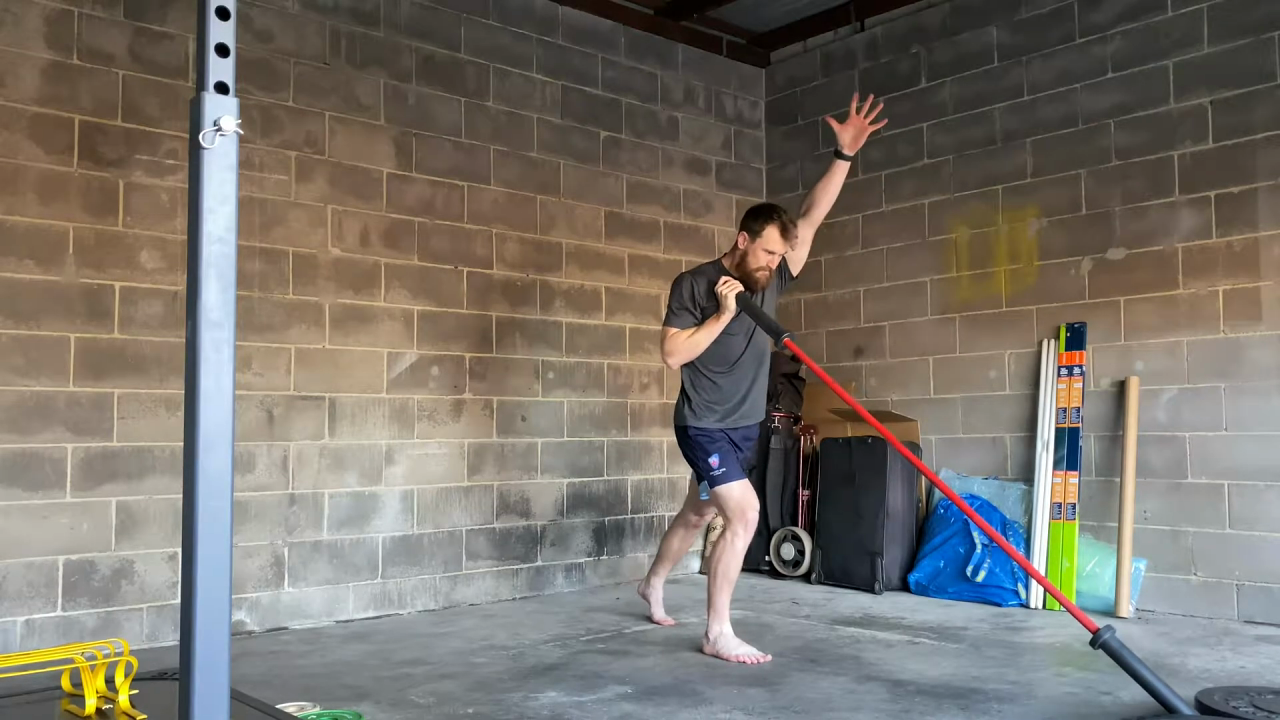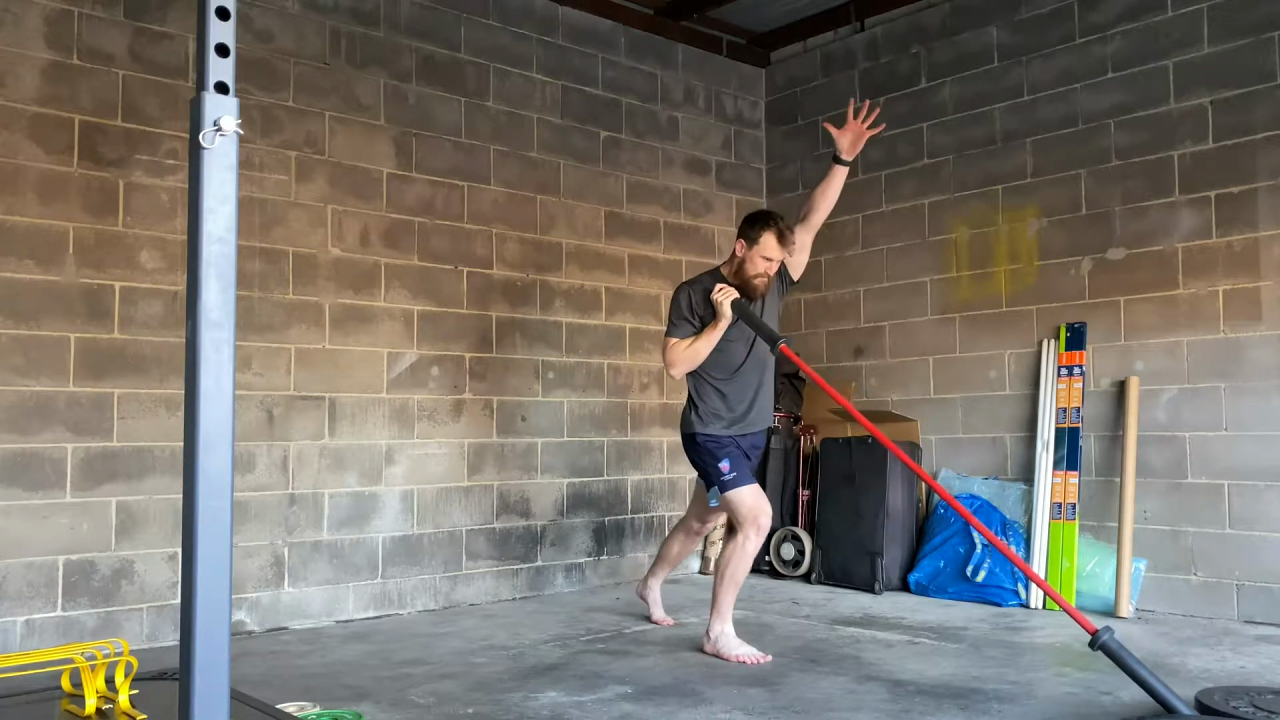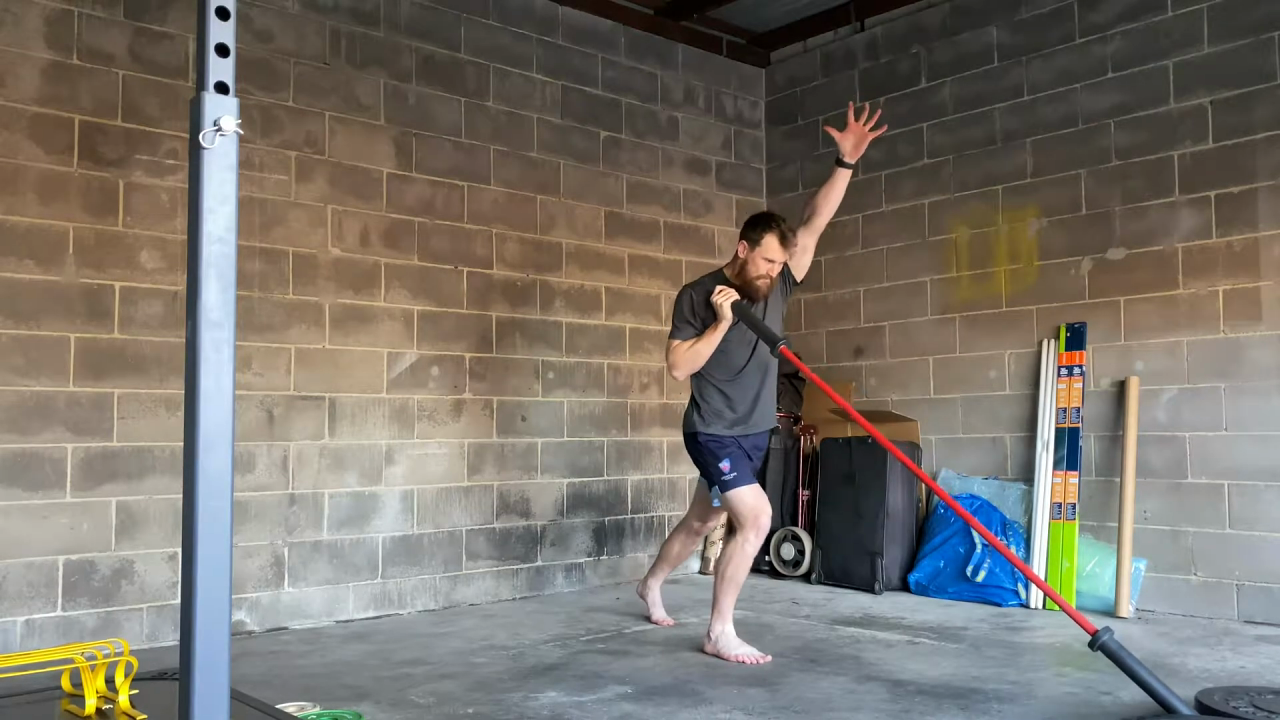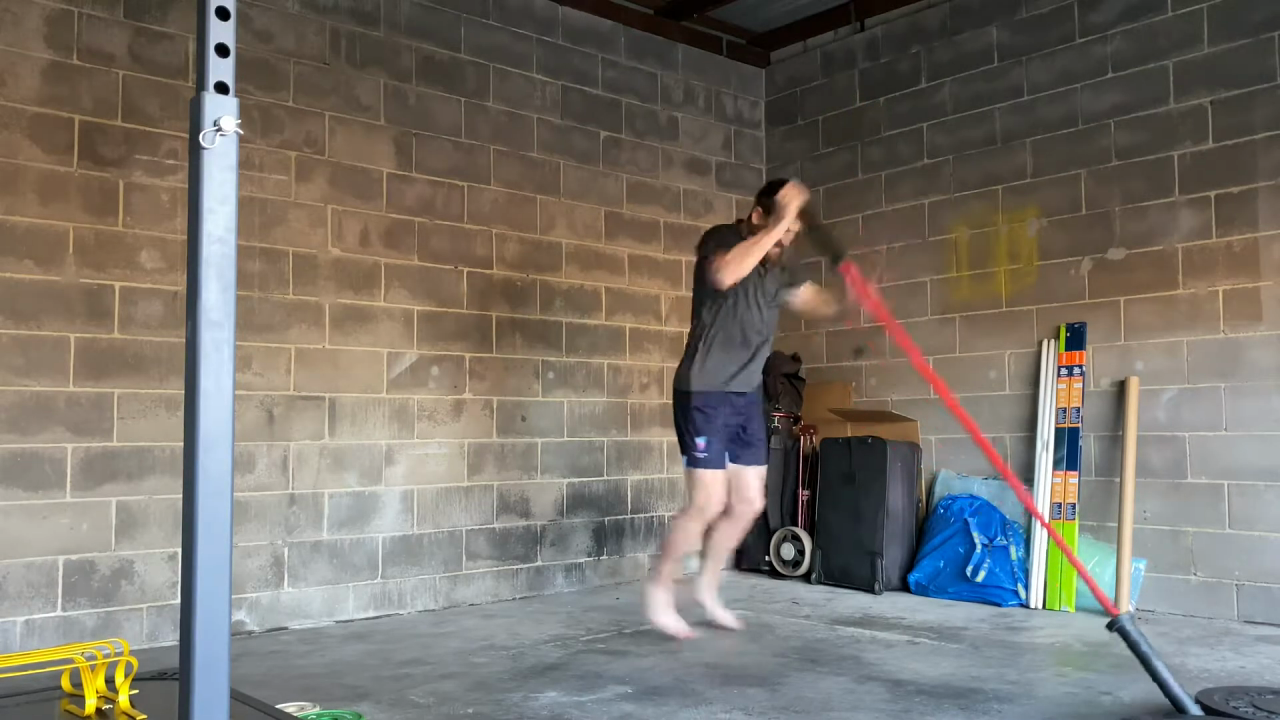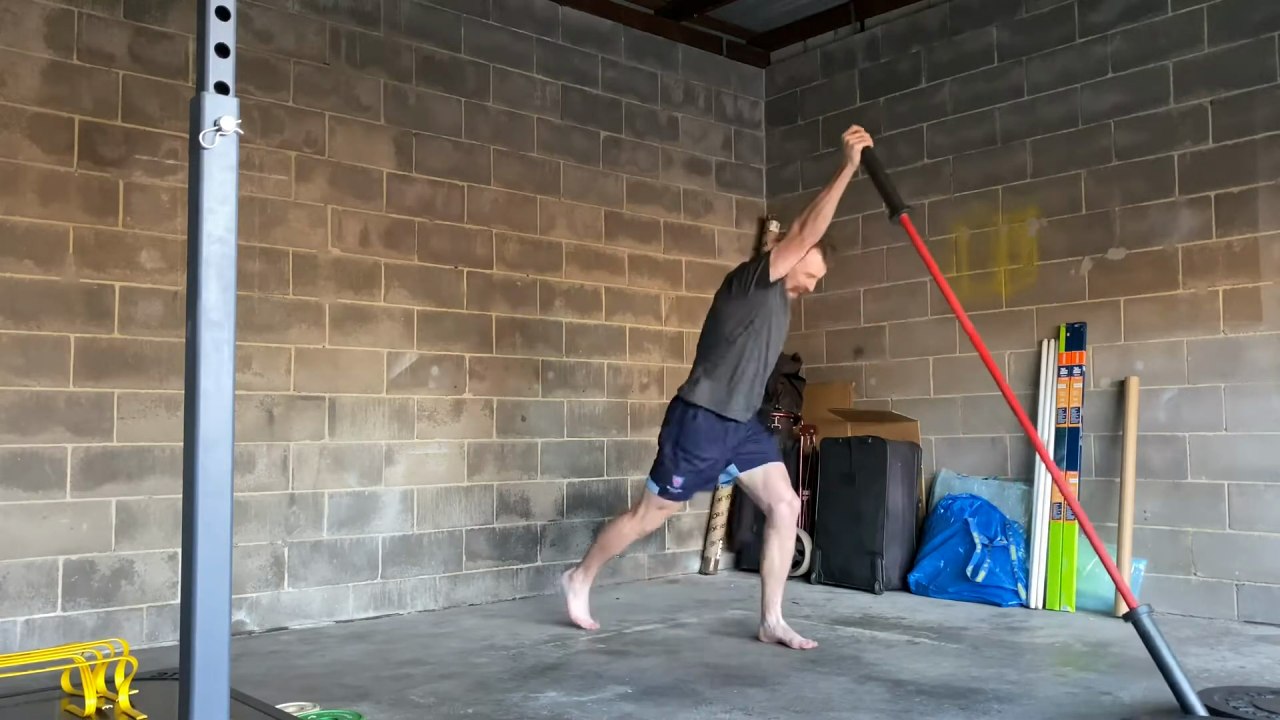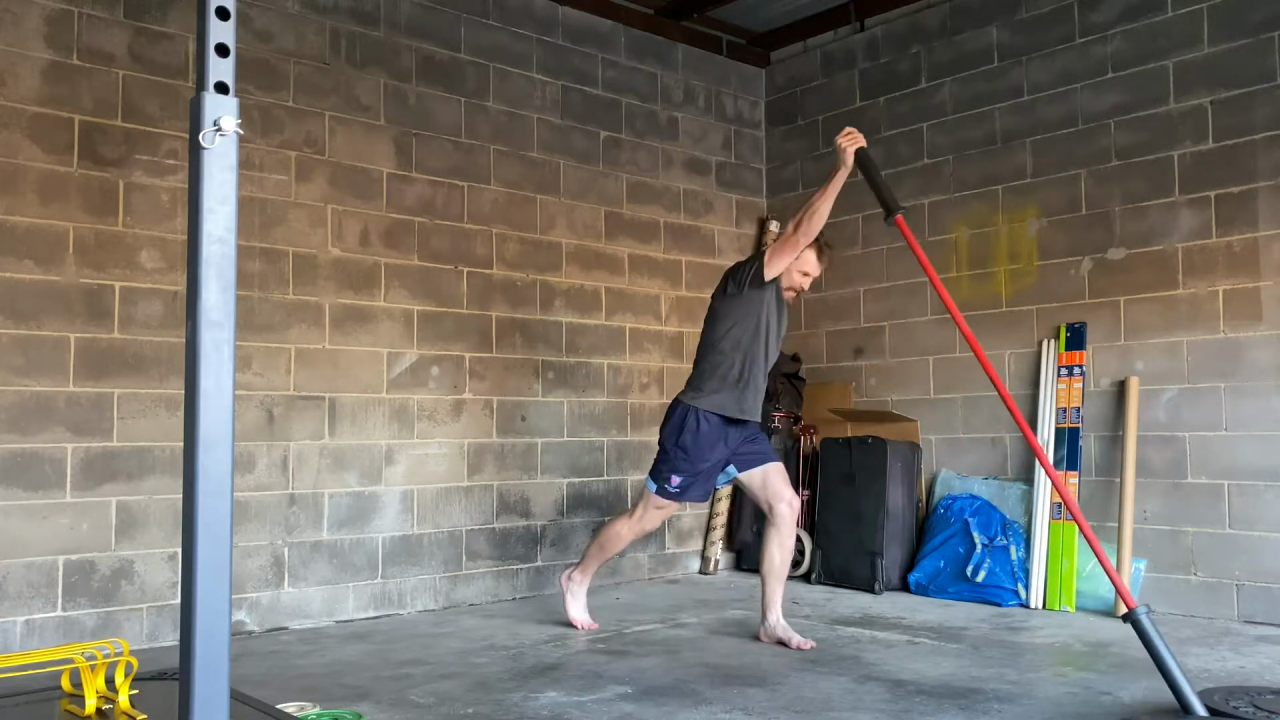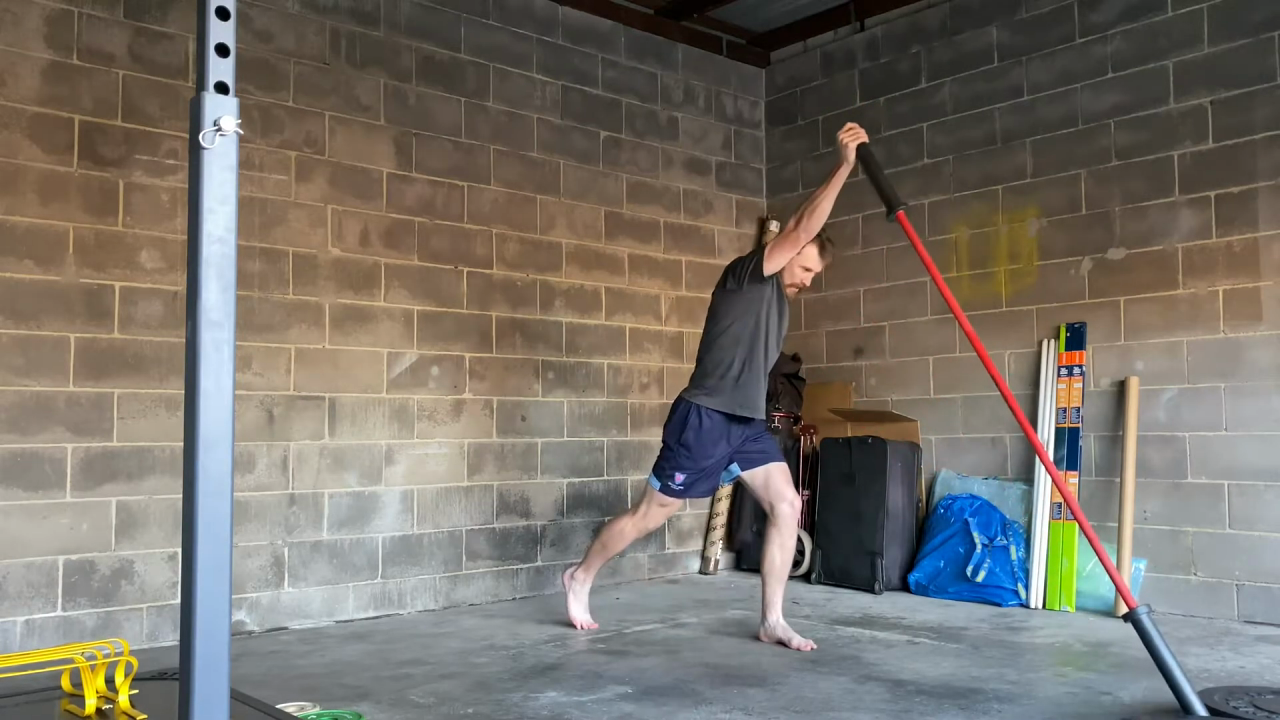
dt=0.2s
person 1, frame 1
left shoulder: (772, 276)
right shoulder: (694, 285)
left elbow: (813, 215)
right elbow: (672, 355)
left wrist: (845, 153)
right wrist: (723, 314)
left hip: (744, 424)
right hip: (705, 426)
left knee: (698, 513)
right knee: (744, 514)
left ankle: (653, 583)
right ankle: (717, 633)
person 1, frame 2
left shoulder: (774, 282)
right shoulder: (693, 294)
left elbow: (812, 220)
right elbow: (675, 364)
left wrist: (843, 158)
right wrist: (720, 322)
left hip: (752, 432)
right hip: (712, 433)
left knee: (700, 522)
right knee: (756, 520)
left ankle: (650, 584)
right ankle: (718, 633)
person 1, frame 3
left shoulder: (778, 281)
right shoulder: (697, 294)
left elbow: (818, 221)
right elbow: (681, 363)
left wrist: (846, 161)
right wrist: (722, 322)
left hip: (753, 430)
right hip: (715, 430)
left knee: (705, 519)
right knee: (757, 520)
left ankle: (651, 587)
right ankle: (718, 632)
person 1, frame 4
left shoulder: (780, 265)
right shoulder: (718, 241)
left elbow: (811, 300)
right elbow: (725, 276)
left wrist: (847, 304)
right wrist: (777, 224)
left hip: (746, 397)
right hip: (705, 393)
left knee: (749, 502)
right knee: (707, 500)
left ankle: (707, 586)
right ankle: (660, 593)
person 1, frame 5
left shoulder: (777, 301)
right shoulder: (750, 281)
right elbow: (806, 233)
right wrist: (848, 168)
left hip: (741, 423)
right hip: (701, 419)
left knee: (785, 507)
right knee: (647, 517)
left ankle: (772, 621)
right ankle: (579, 580)
person 1, frame 6
left shoulder: (774, 299)
right shoulder: (744, 281)
right elbow: (800, 234)
right wrist: (842, 170)
left hip: (743, 423)
right hip: (702, 420)
left knee: (786, 506)
right knee: (647, 516)
left ankle: (772, 620)
right ankle: (577, 579)
person 1, frame 7
left shoulder: (776, 295)
right shoulder: (745, 276)
right elbow: (802, 230)
right wrist: (844, 166)
left hip: (747, 420)
right hip: (706, 417)
left knee: (787, 506)
right knee: (650, 514)
left ankle: (772, 620)
right ankle: (580, 578)
